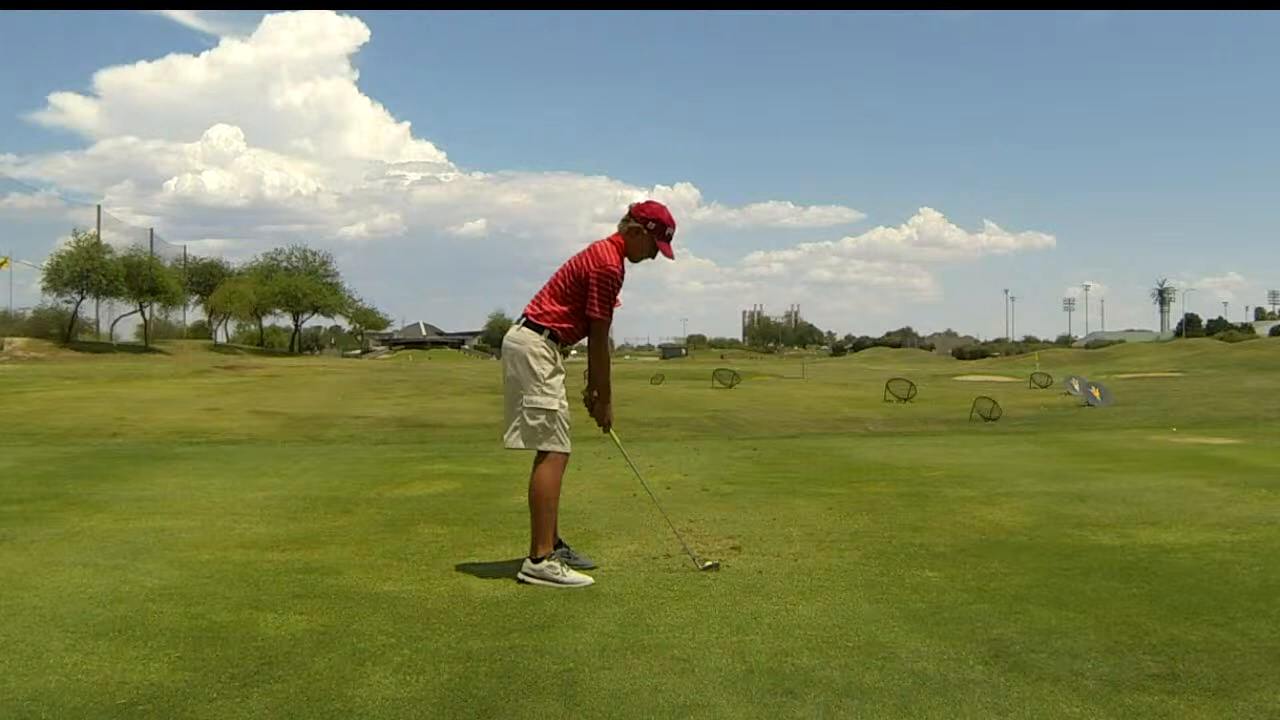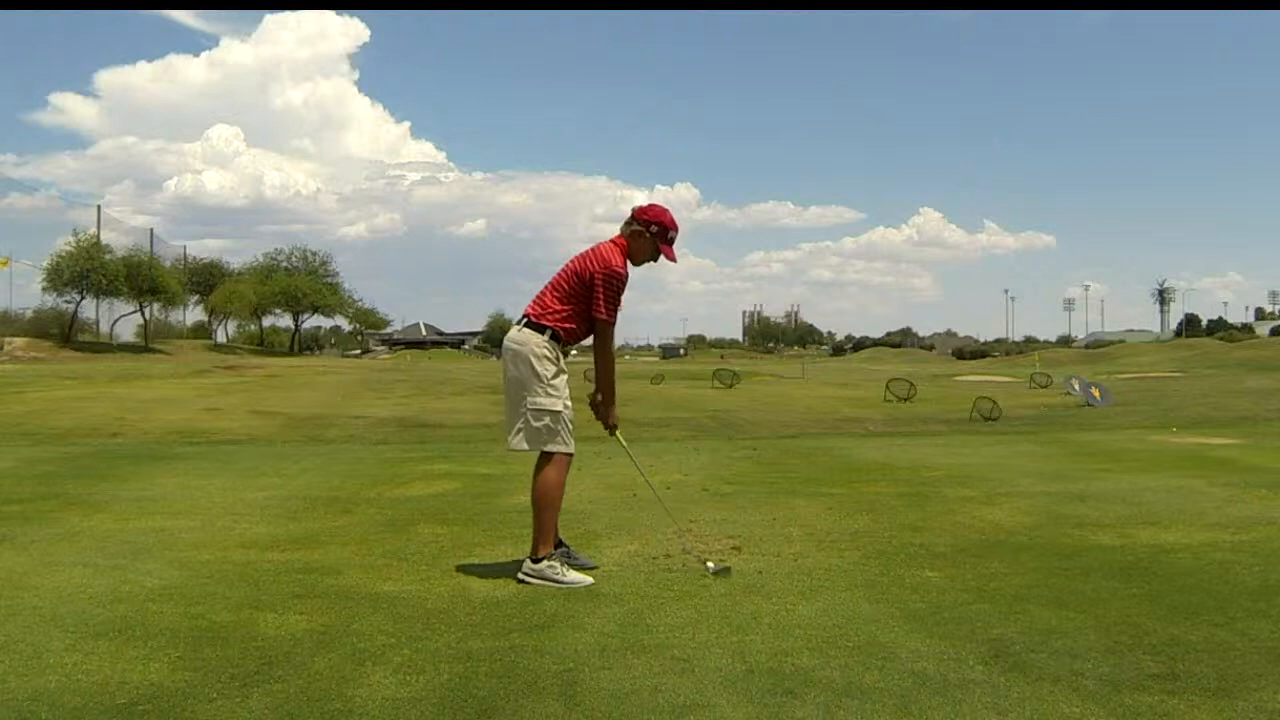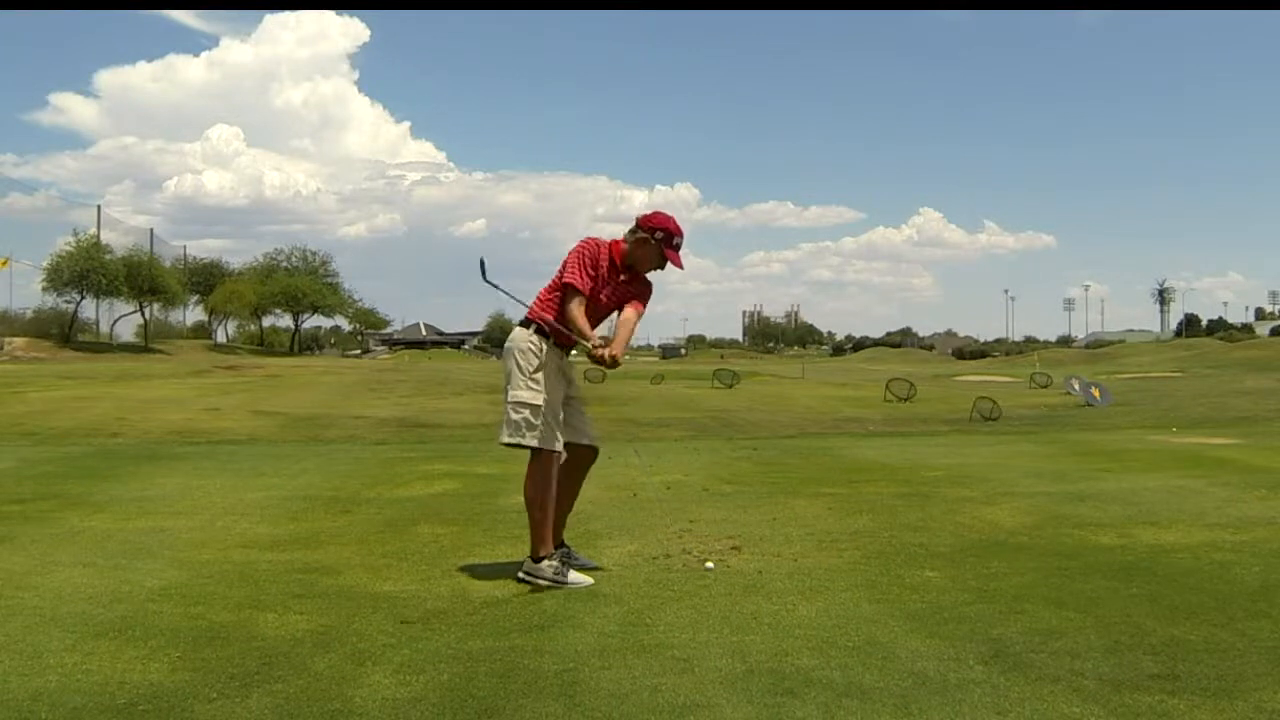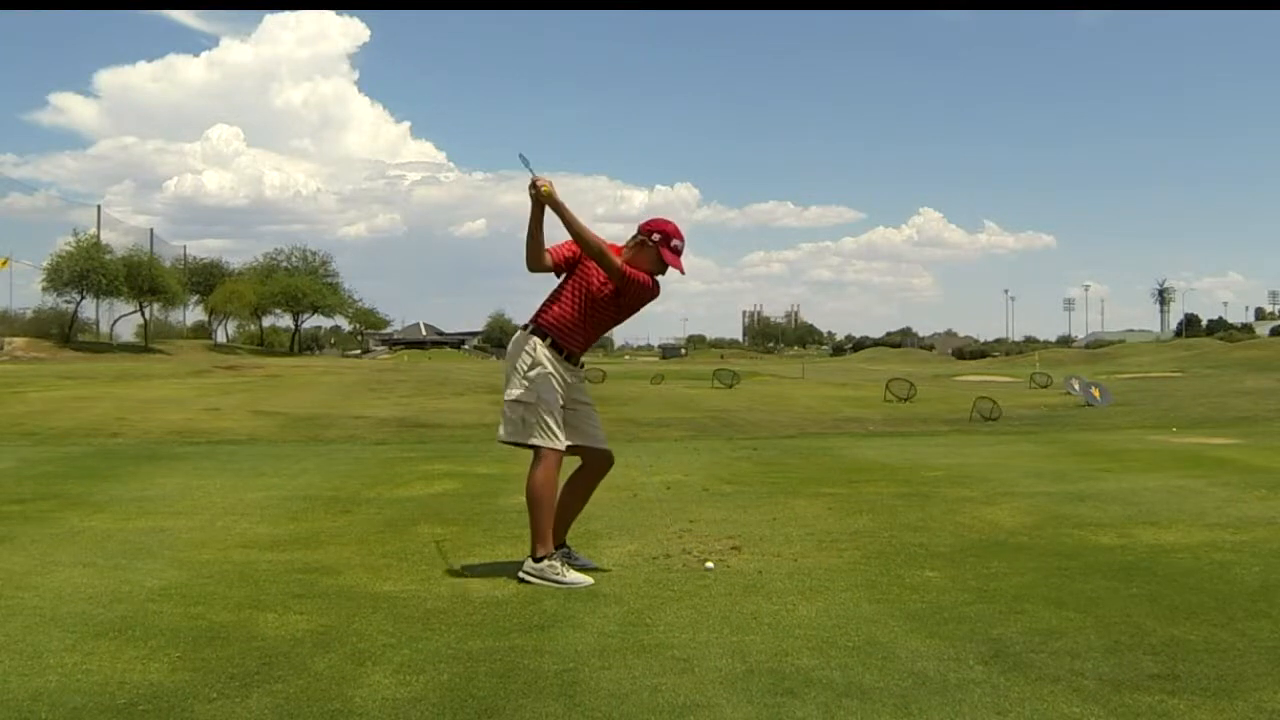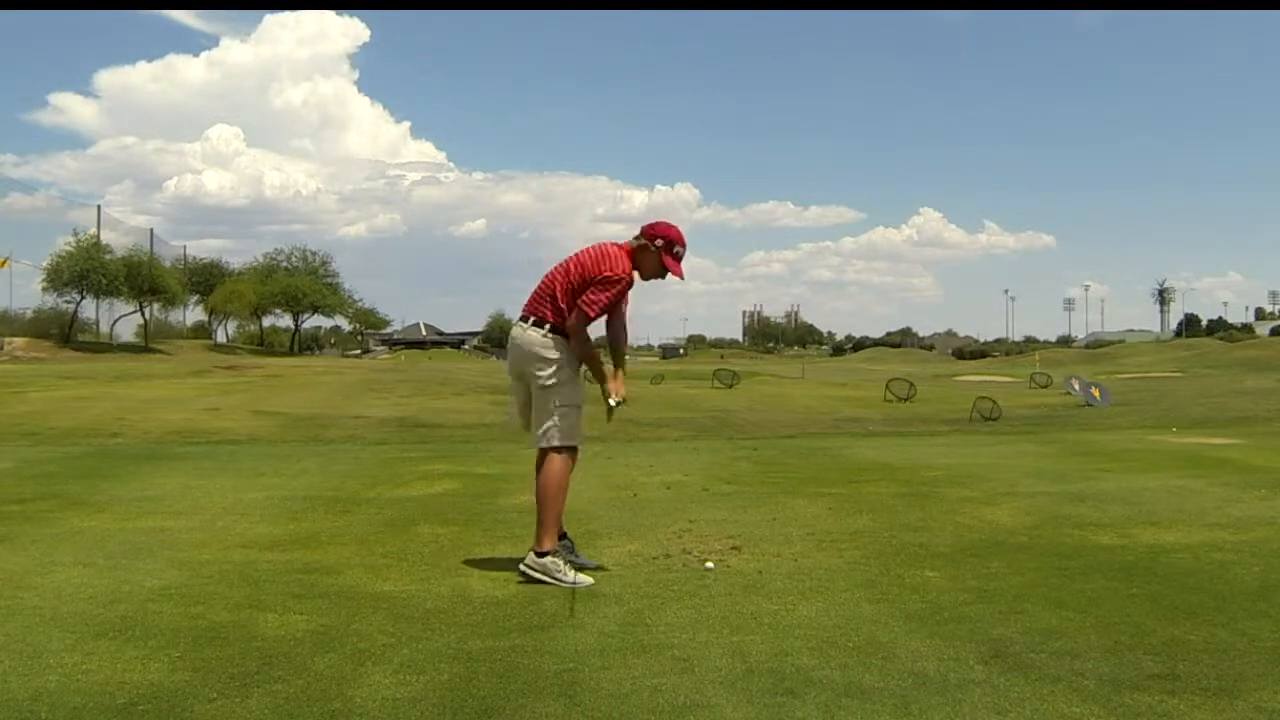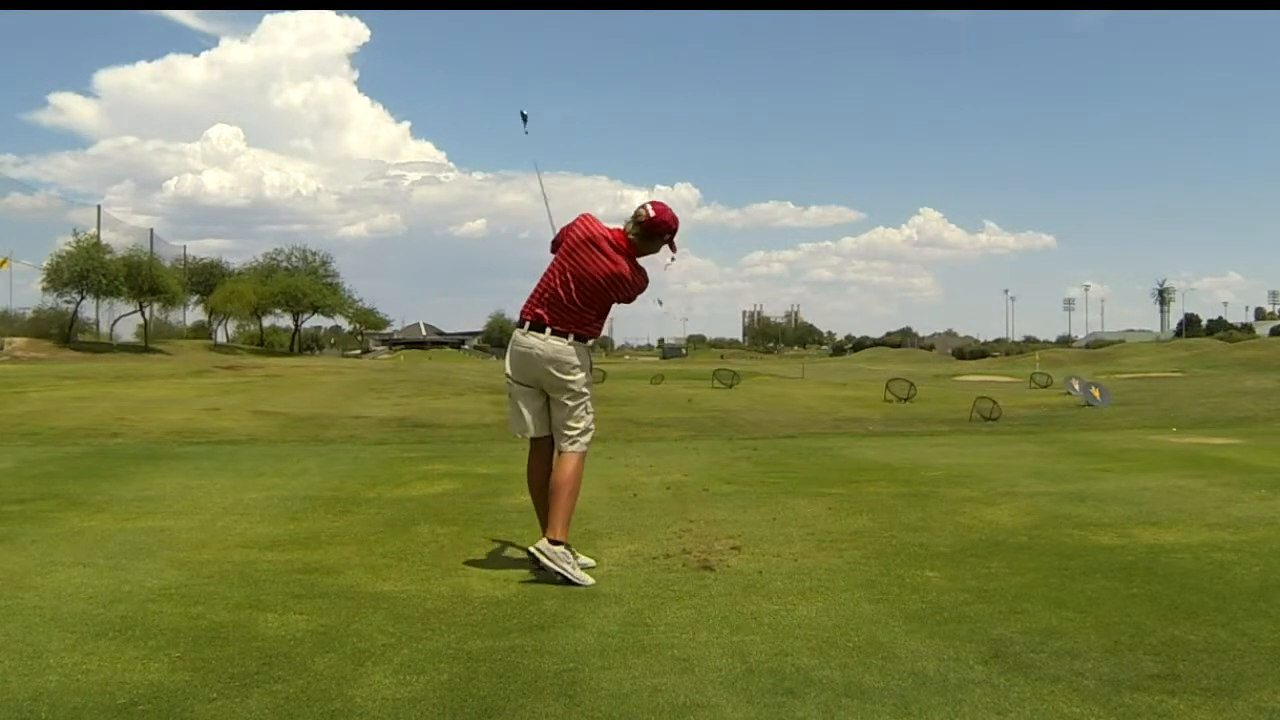
dt=0.3s
person 1, frame 1
left shoulder: (604, 255)
right shoulder: (608, 264)
left elbow: (594, 333)
right elbow: (599, 338)
left wrist: (592, 386)
right wrist: (605, 399)
left hip: (533, 344)
right hip: (535, 347)
left knee: (551, 449)
right knee: (553, 451)
left ankle: (550, 545)
right ankle: (539, 560)
person 1, frame 2
left shoulder: (611, 262)
right shoulder: (611, 265)
left elbow: (604, 334)
right elbow: (603, 340)
left wrist: (602, 390)
right wrist: (608, 402)
left hip: (535, 347)
right hip: (537, 348)
left knee: (558, 449)
right knee: (555, 453)
left ankle: (551, 545)
right ankle: (539, 560)
person 1, frame 3
left shoulder: (640, 285)
right shoulder: (592, 250)
left elbow: (627, 321)
right elbow: (571, 307)
left wrist: (614, 349)
right wrist: (592, 342)
left hip: (557, 355)
right hip: (534, 346)
left knee: (583, 451)
right knee: (547, 451)
left ankle: (554, 546)
right ankle: (539, 560)
person 1, frame 4
left shoulder: (646, 288)
right shoulder: (587, 248)
left elbow: (604, 259)
right elbow: (536, 263)
left wrist: (557, 204)
right wrist: (538, 208)
left hip: (567, 367)
right hip: (535, 351)
left knee: (599, 459)
right knee: (549, 451)
left ankle: (555, 545)
right ankle: (540, 559)
person 1, frame 5
left shoulder: (609, 255)
right shoulder: (617, 274)
left elbow: (617, 321)
right elbow: (575, 328)
left wrist: (619, 374)
right wrist: (603, 379)
left hip: (528, 337)
right hip: (547, 346)
left knee: (551, 441)
right knee: (561, 447)
left ankle: (554, 539)
right ankle: (543, 554)
person 1, frame 6
left shoulder: (586, 224)
right shoulder: (635, 280)
left hip: (524, 340)
right hip: (567, 352)
left knee: (540, 444)
right knee: (572, 447)
left ankle: (552, 540)
right ankle: (554, 542)
